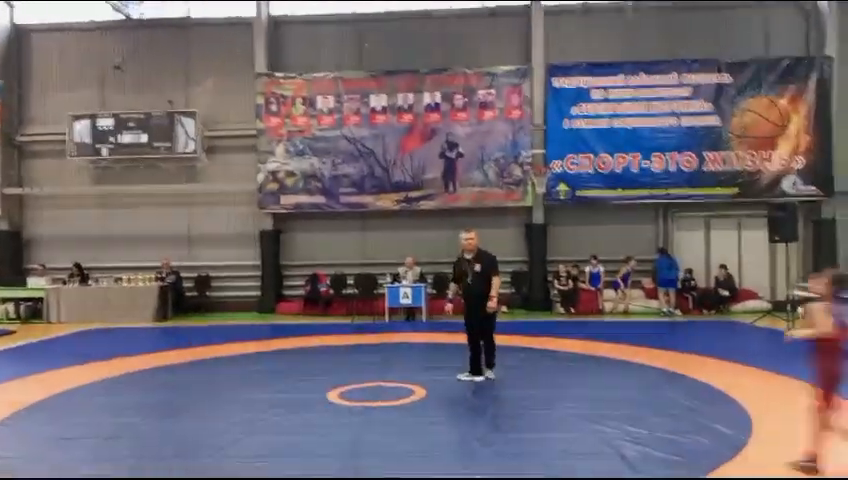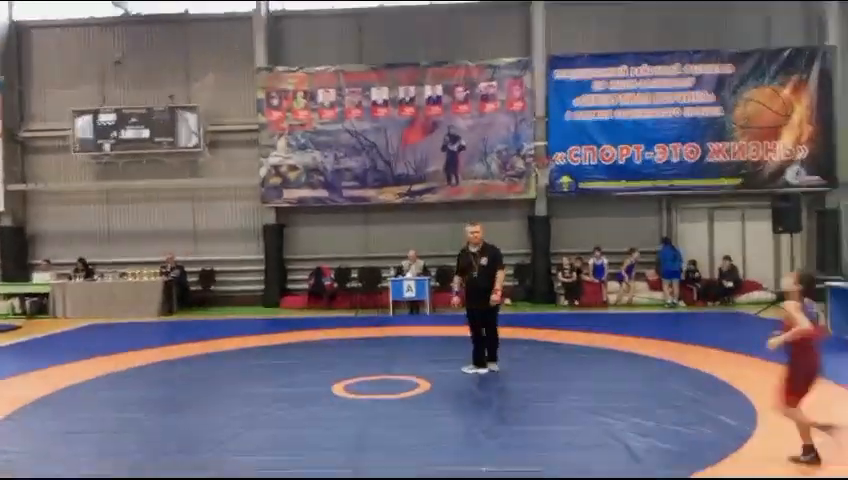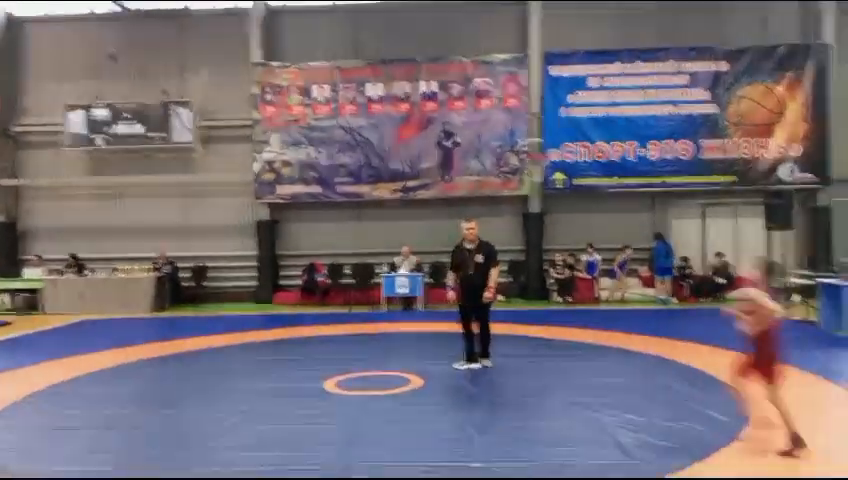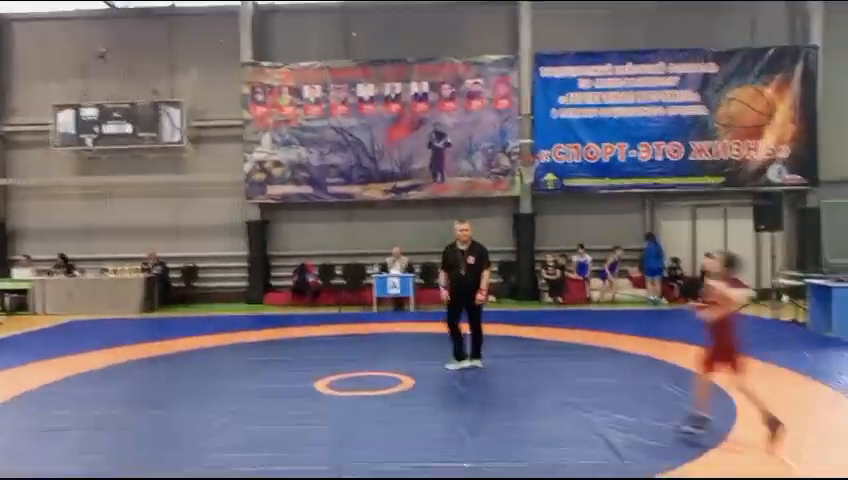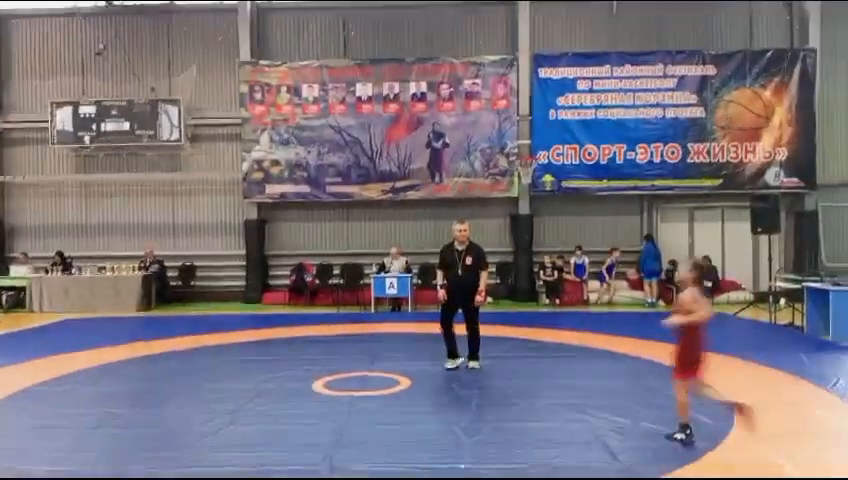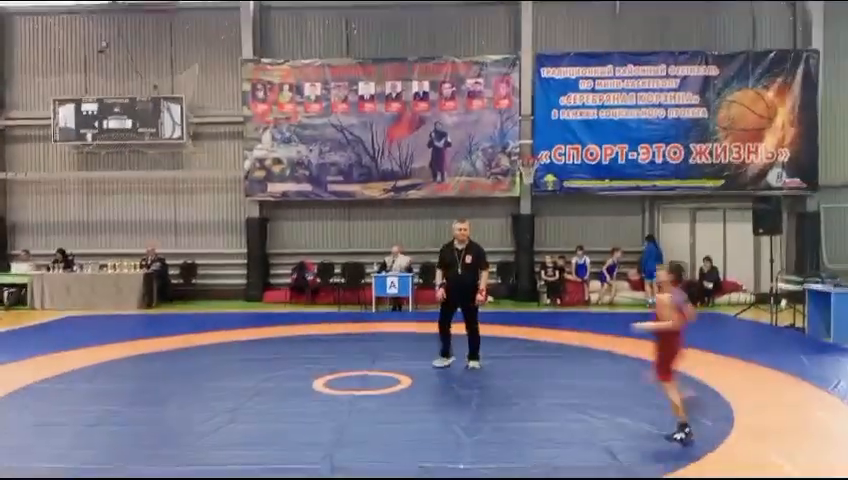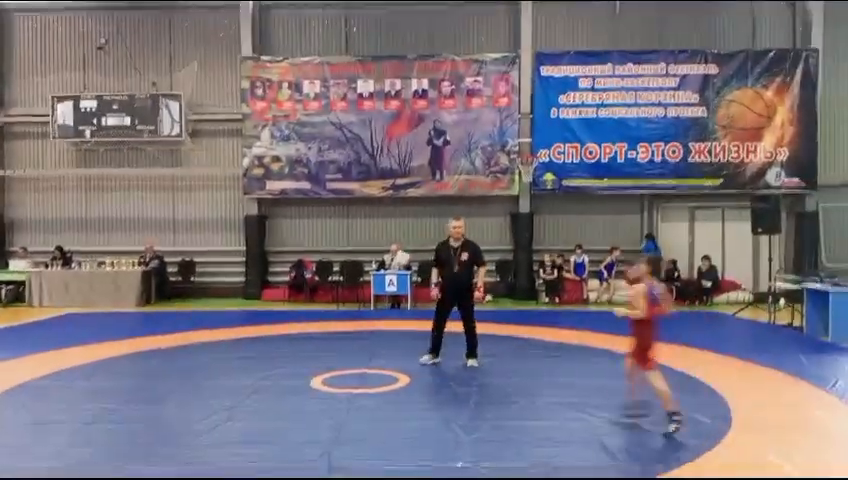
dt=0.1s
person 1, frame 1
left shoulder: (817, 307)
left elbow: (827, 329)
left wrist: (801, 333)
left hip: (826, 366)
left knee: (822, 414)
right knee: (820, 414)
right ankle: (810, 459)
person 1, frame 2
left shoulder: (790, 305)
right shoulder: (807, 304)
left elbow: (805, 328)
right elbow: (819, 332)
left wrist: (781, 339)
left hip: (800, 364)
right hip: (811, 361)
left knee: (788, 409)
right knee: (792, 407)
right ankle: (808, 451)
person 1, frame 3
left shoulder: (751, 296)
left elbow: (777, 312)
left wrist: (756, 328)
right wrist: (738, 313)
left hip: (763, 351)
right hip: (768, 350)
left knee: (737, 380)
right knee: (774, 397)
right ankle: (795, 439)
person 1, frame 4
left shoulder: (715, 285)
right shoulder: (715, 284)
left elbow: (739, 299)
left wrist: (716, 314)
right wrist: (705, 307)
left hip: (720, 341)
right hip: (728, 339)
left knee: (703, 377)
right knee: (741, 383)
left ankle: (699, 420)
right ankle: (771, 421)
person 1, frame 5
left shoulder: (686, 295)
right shoulder: (695, 292)
left elbow: (705, 314)
right elbow: (706, 313)
left wrist: (678, 321)
left hip: (688, 346)
right hip: (695, 345)
left knee: (680, 387)
right knee: (697, 385)
left ankle: (685, 430)
right ankle: (735, 405)
person 1, frame 6
left shoulder: (664, 298)
right shoulder: (679, 294)
left elbow: (672, 323)
right elbow: (690, 315)
left wrist: (648, 326)
left hip: (666, 346)
right hip: (674, 344)
left knee: (668, 386)
left ankle: (684, 429)
person 1, frame 7
left shoulder: (640, 288)
right shoulder: (659, 287)
left elbow: (642, 313)
right elbow: (668, 308)
left wrist: (624, 312)
left hip: (642, 336)
right hip: (649, 334)
left knee: (654, 377)
right knee: (630, 367)
left ankle: (674, 415)
right ankle: (634, 404)
person 2, frame 1
left shoulder: (487, 257)
right shoulder: (459, 261)
left elbow: (496, 278)
right elbow: (455, 283)
left wrist: (493, 298)
right wrist: (450, 300)
left hip: (486, 304)
right hip: (470, 305)
left knee: (487, 337)
right knee: (473, 338)
left ankle: (489, 367)
right ankle: (475, 371)
person 2, frame 2
left shoulder: (492, 251)
right shoulder: (463, 254)
left elbow: (500, 272)
right elbow: (458, 275)
left wrist: (497, 291)
right wrist: (456, 293)
left hip: (489, 297)
right hip: (472, 298)
left knee: (490, 330)
right knee: (476, 331)
left ankle: (492, 361)
right ankle: (479, 364)
person 2, frame 3
left shoulder: (487, 248)
right shoulder: (457, 250)
left elbow: (494, 269)
right elbow: (452, 272)
left wrist: (490, 289)
right wrist: (451, 289)
left hip: (482, 293)
right hip: (464, 294)
left knee: (484, 325)
right knee: (466, 326)
left ankle: (484, 356)
right ankle: (471, 359)
person 2, frame 4
left shoulder: (479, 249)
right shoulder: (449, 250)
left elbow: (486, 271)
right elbow: (444, 271)
left wrist: (482, 291)
right wrist: (443, 288)
left hip: (473, 294)
right hip: (455, 294)
left knee: (475, 326)
right knee: (452, 324)
left ankle: (476, 357)
right ankle: (460, 358)
person 2, frame 5
left shoulder: (477, 250)
right shoulder: (446, 250)
left elbow: (484, 272)
right elbow: (440, 270)
left wrist: (481, 292)
right wrist: (440, 287)
left hip: (470, 295)
right hip: (451, 293)
left knee: (473, 327)
right knee: (445, 323)
left ankle: (473, 358)
right ankle: (453, 357)
person 2, frame 6
left shoulder: (477, 249)
right shoulder: (446, 249)
left elbow: (484, 271)
right elbow: (440, 269)
left wrist: (481, 291)
right wrist: (439, 286)
left hip: (470, 294)
right hip: (450, 293)
left knee: (472, 327)
right knee: (443, 323)
left ankle: (473, 358)
right ankle: (446, 356)
person 2, frame 7
left shoulder: (472, 247)
right shoulder: (441, 247)
left elbow: (481, 268)
right elbow: (436, 268)
left wrist: (479, 288)
right wrist: (435, 285)
left hip: (466, 292)
right hip: (446, 291)
left knee: (469, 325)
right knee: (438, 323)
left ankle: (472, 356)
right ankle: (433, 354)
